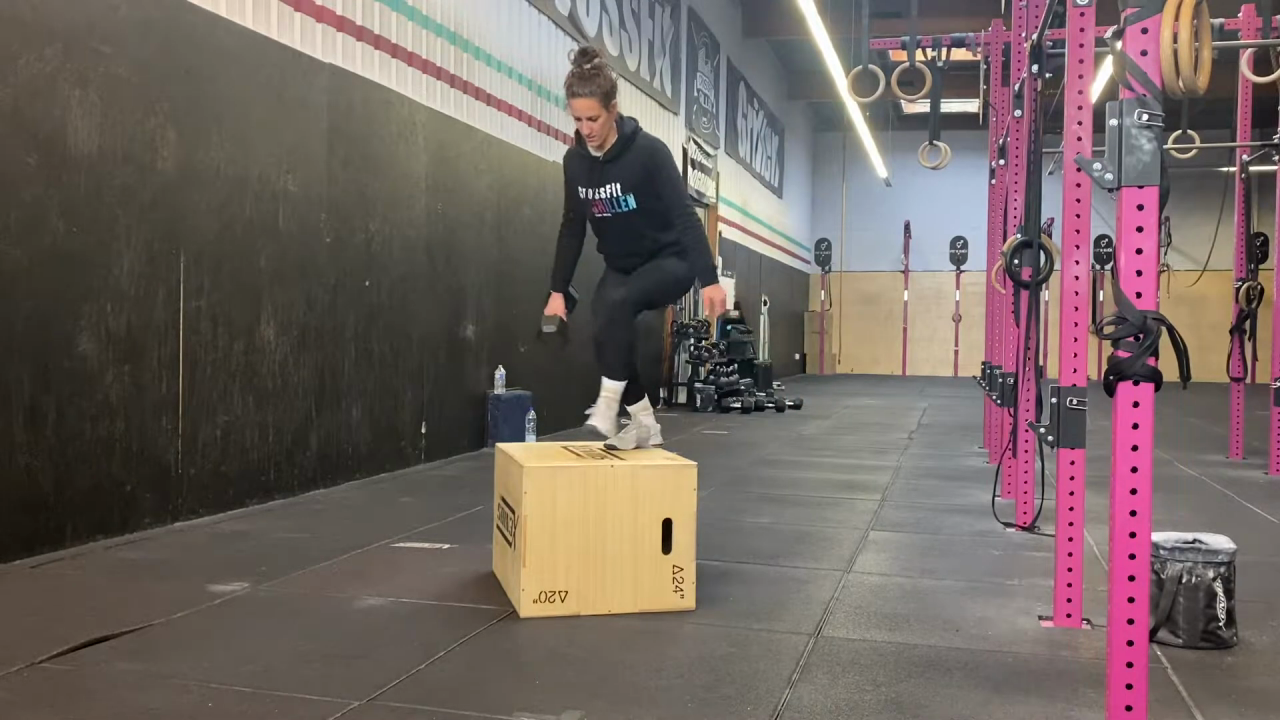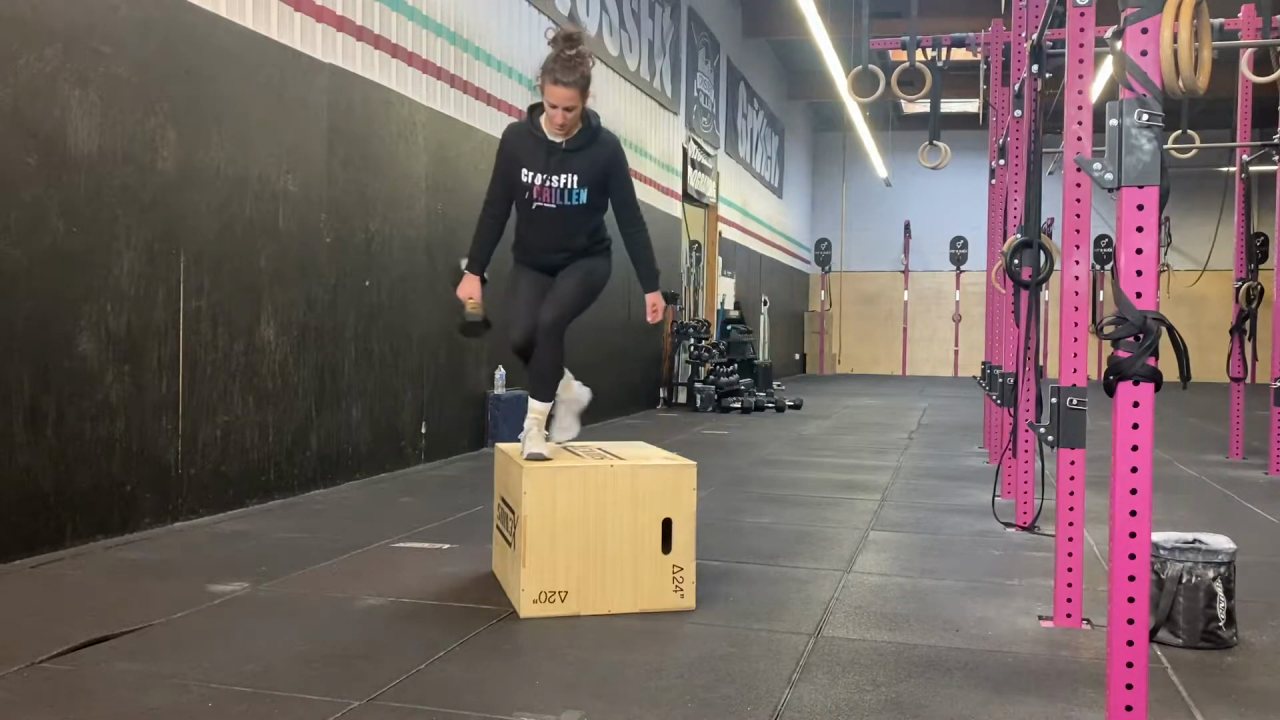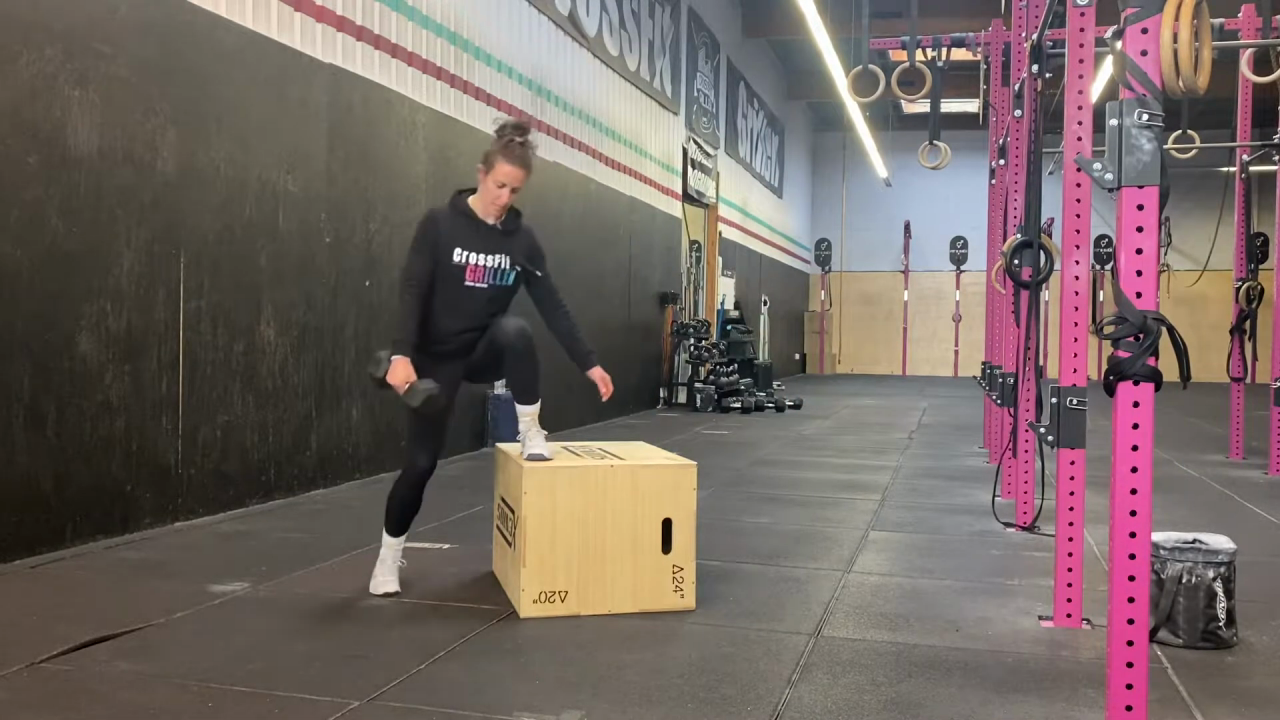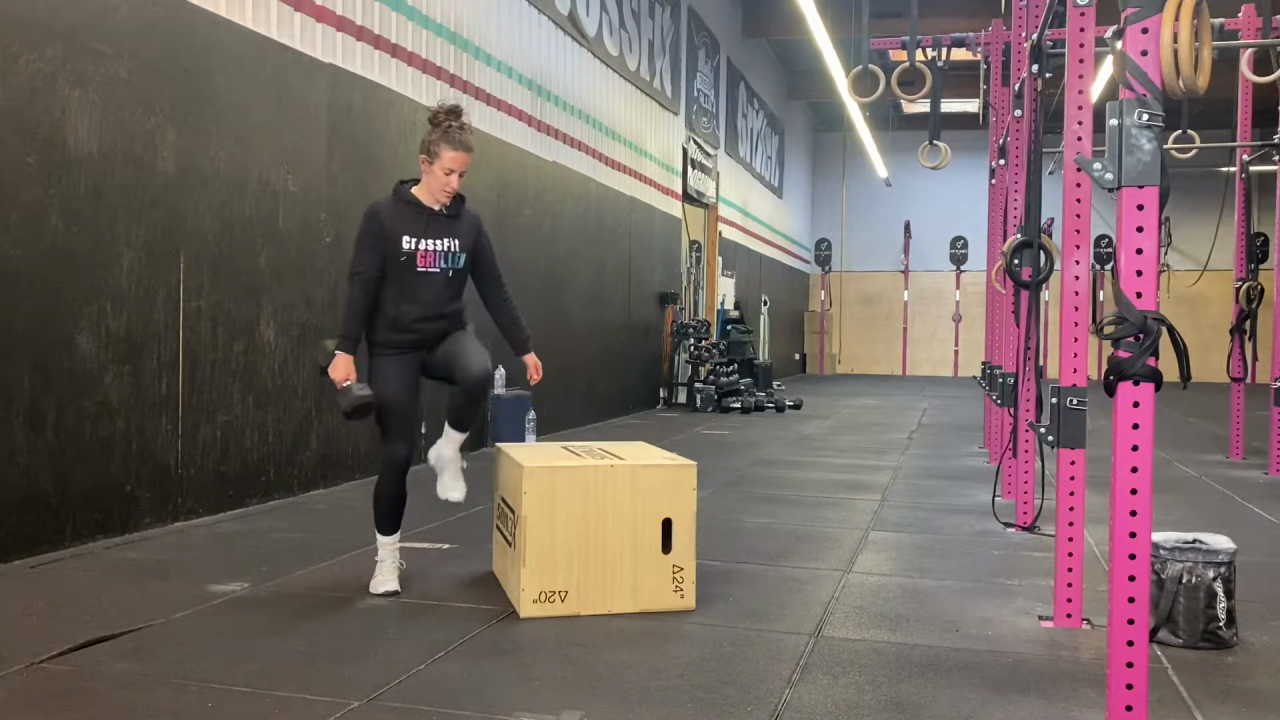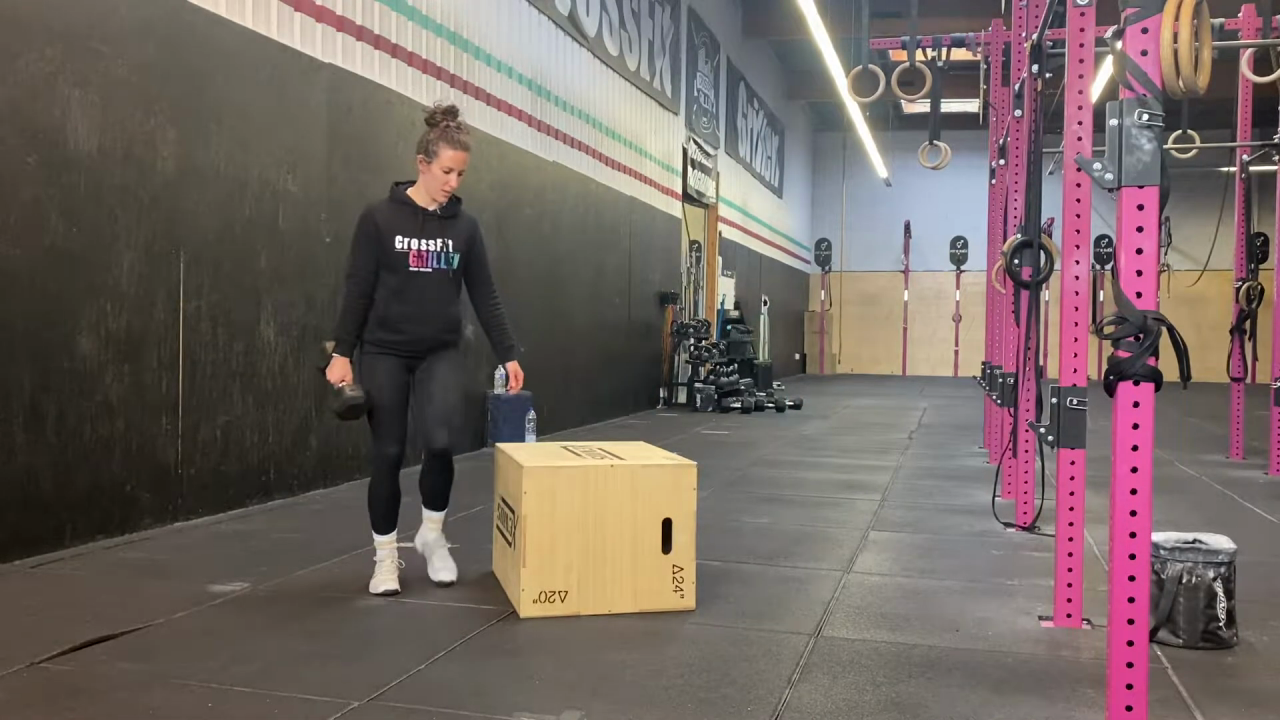
dt=0.5s
person 1, frame 1
left shoulder: (648, 152)
right shoulder: (575, 160)
left elbow: (684, 215)
right elbow: (572, 228)
left wrist: (709, 279)
right wrist: (557, 290)
left hip: (668, 261)
right hip: (619, 267)
left knee: (617, 304)
right knee: (605, 334)
left ankle: (607, 406)
right ankle: (644, 423)
person 1, frame 2
left shoulder: (604, 147)
right shoulder: (517, 138)
left elbow: (629, 218)
right elbow: (496, 207)
left wrist: (651, 285)
right wrist: (473, 271)
left hip: (586, 259)
right hip: (532, 262)
left knee: (550, 323)
right knee: (521, 337)
left ankle: (535, 426)
right ankle: (569, 391)
person 1, frame 3
left shoulder: (522, 238)
right shoulder: (439, 224)
left elbow: (552, 305)
right elbow: (412, 293)
left wrist: (589, 363)
right wrist: (401, 356)
left hip: (486, 350)
right hip: (436, 355)
left knee: (515, 331)
right knee: (421, 461)
left ankle: (531, 433)
right ankle: (388, 556)
person 1, frame 4
left shoulder: (468, 222)
right shoulder: (383, 216)
left elbow: (494, 290)
right elbow: (361, 287)
left wrist: (524, 347)
right wrist: (345, 351)
left hip: (446, 339)
right hip: (393, 348)
left knee: (478, 372)
right knee: (396, 454)
left ankle: (449, 450)
right ankle: (387, 558)
person 1, frame 5
left shoulder: (464, 225)
right shoulder: (379, 217)
left elbow: (484, 295)
right elbow: (357, 290)
left wrist: (508, 355)
right wrist: (342, 353)
left hip: (440, 349)
right hip: (384, 350)
left knee: (441, 446)
right knee: (388, 452)
left ankle: (432, 536)
right ankle: (386, 558)
